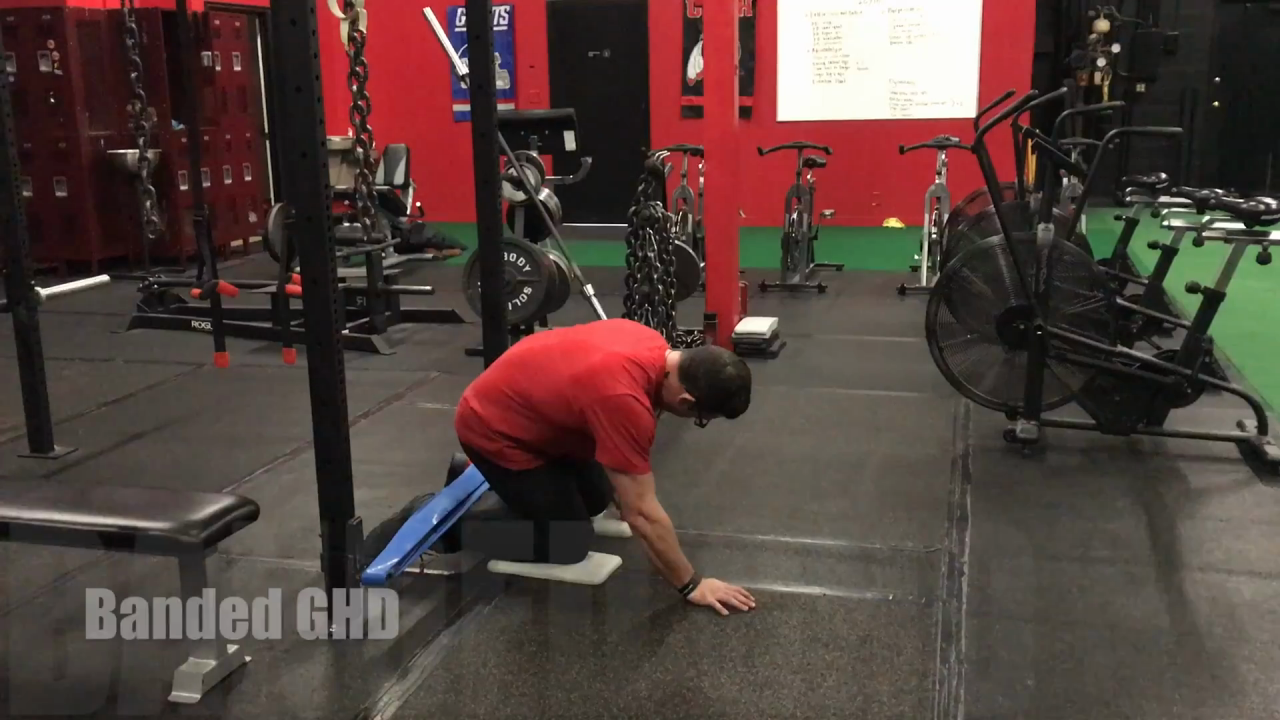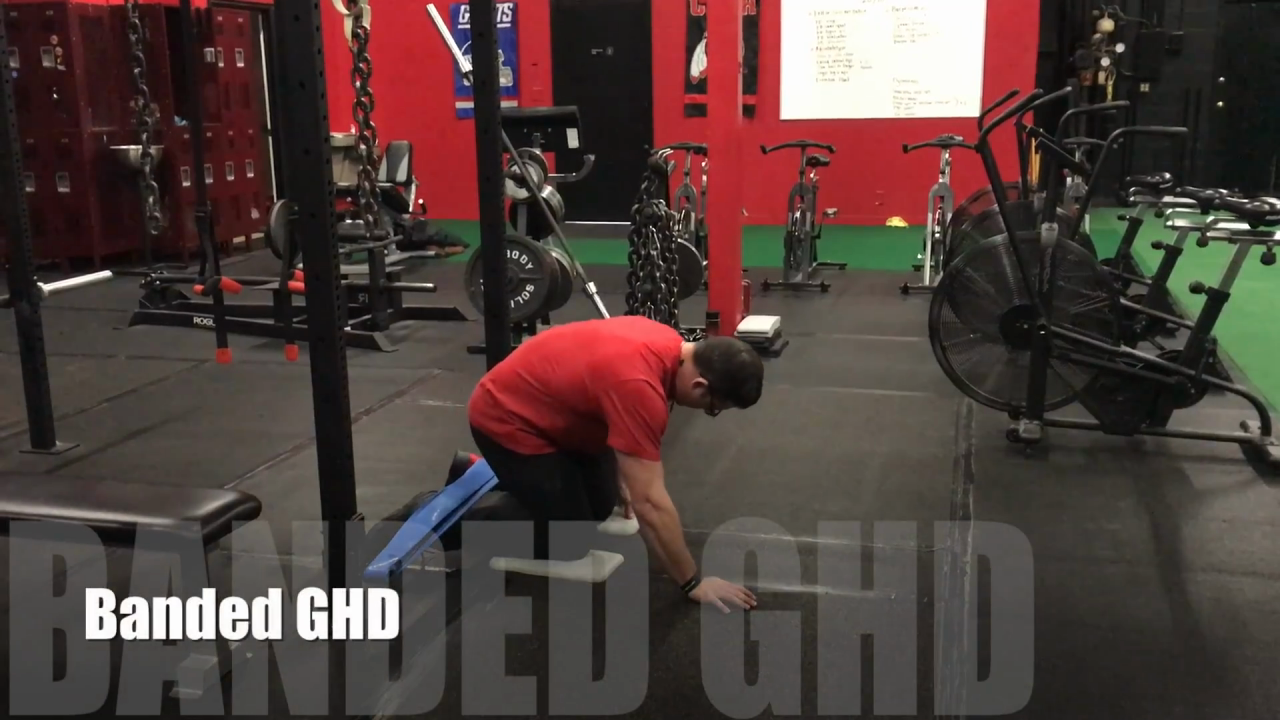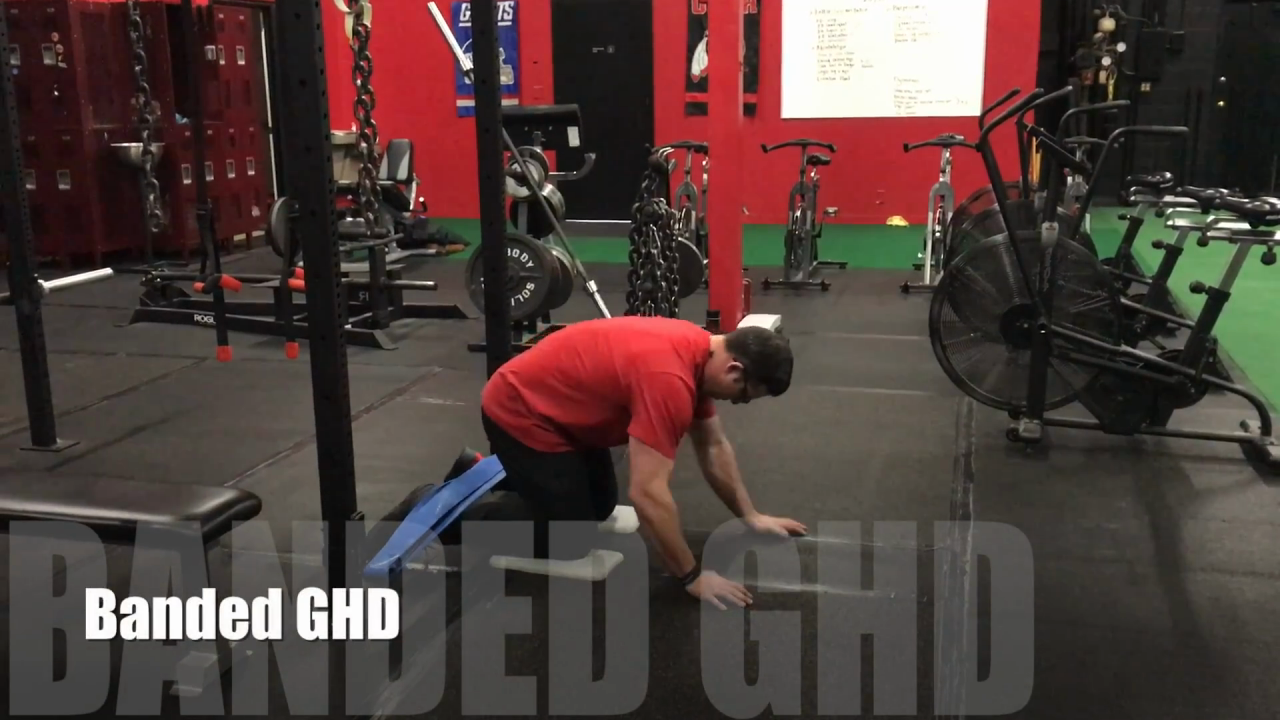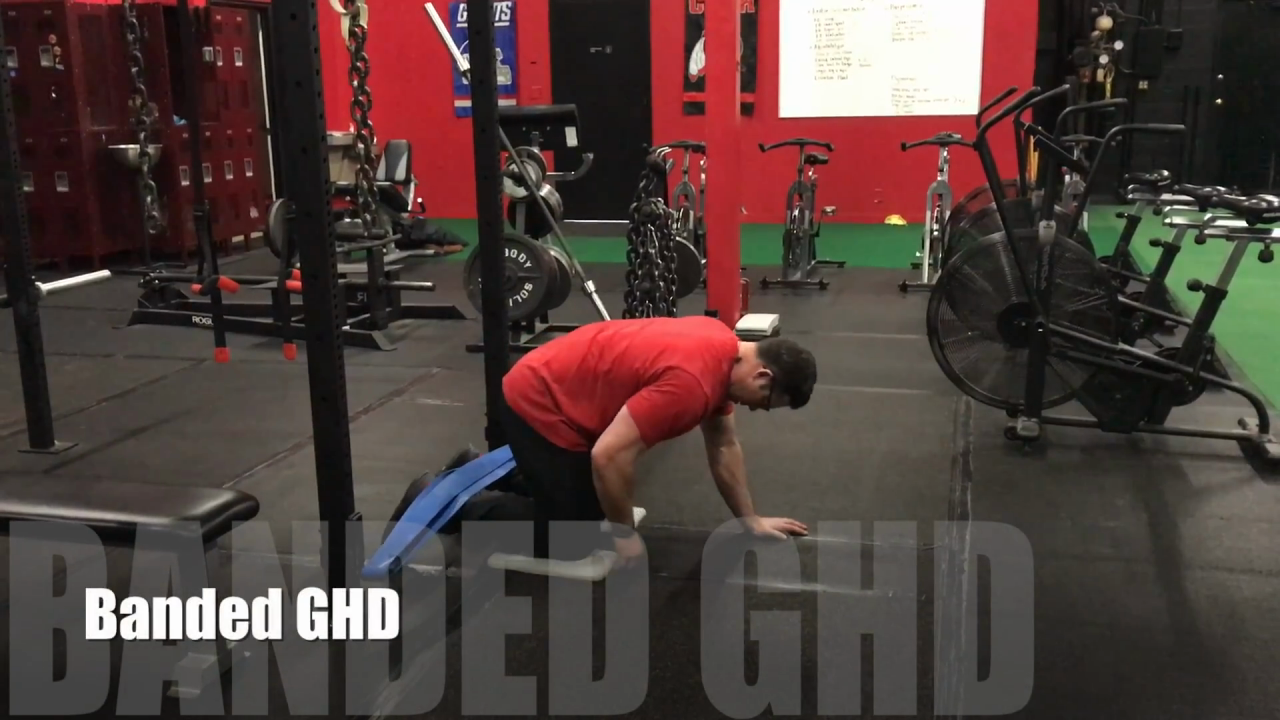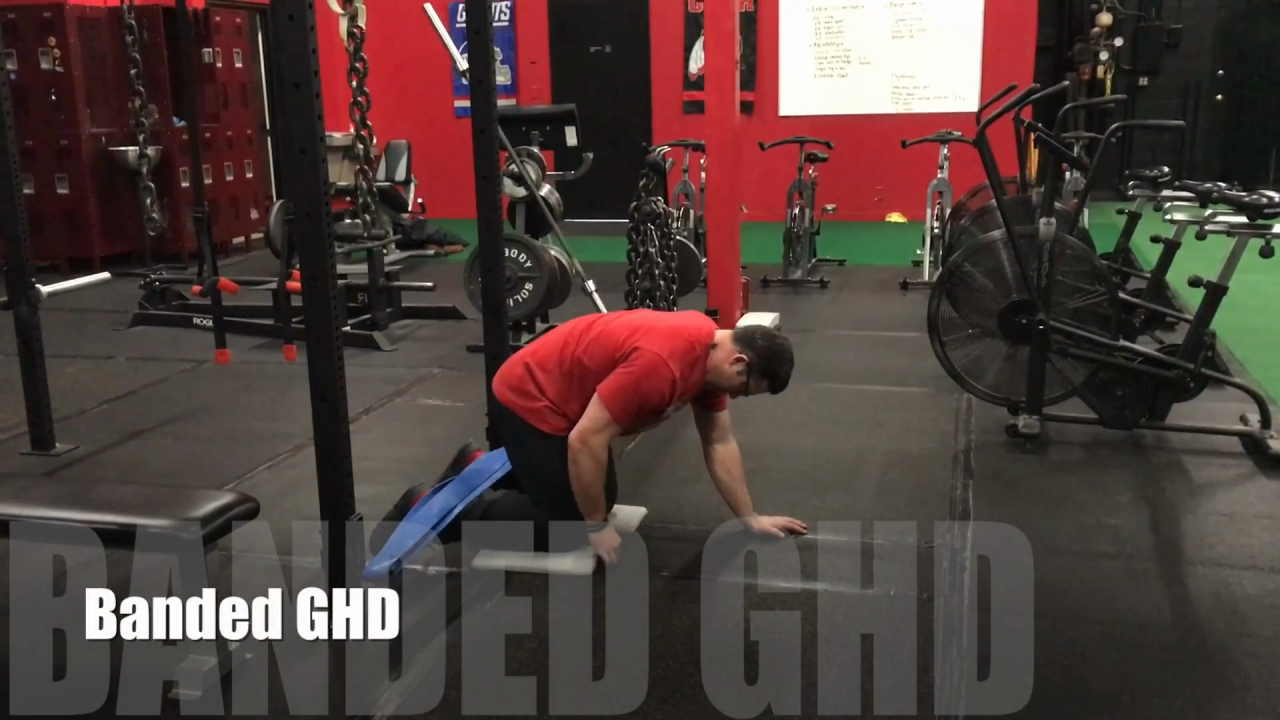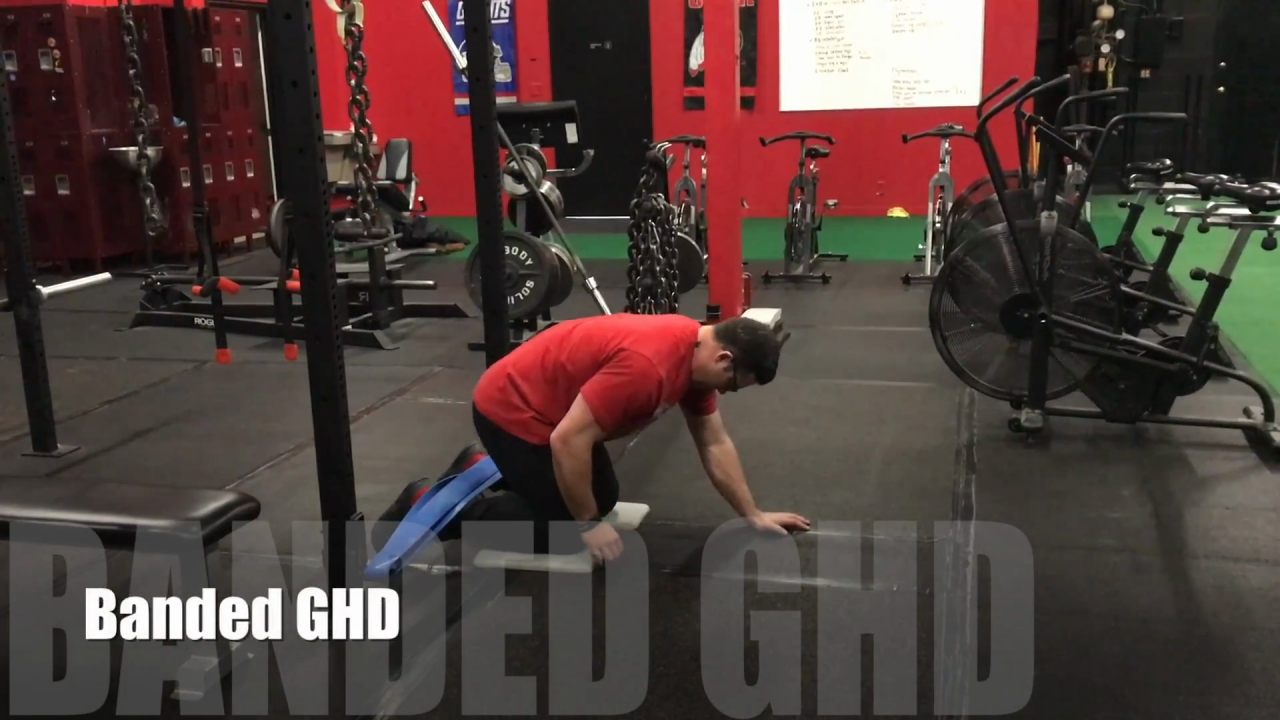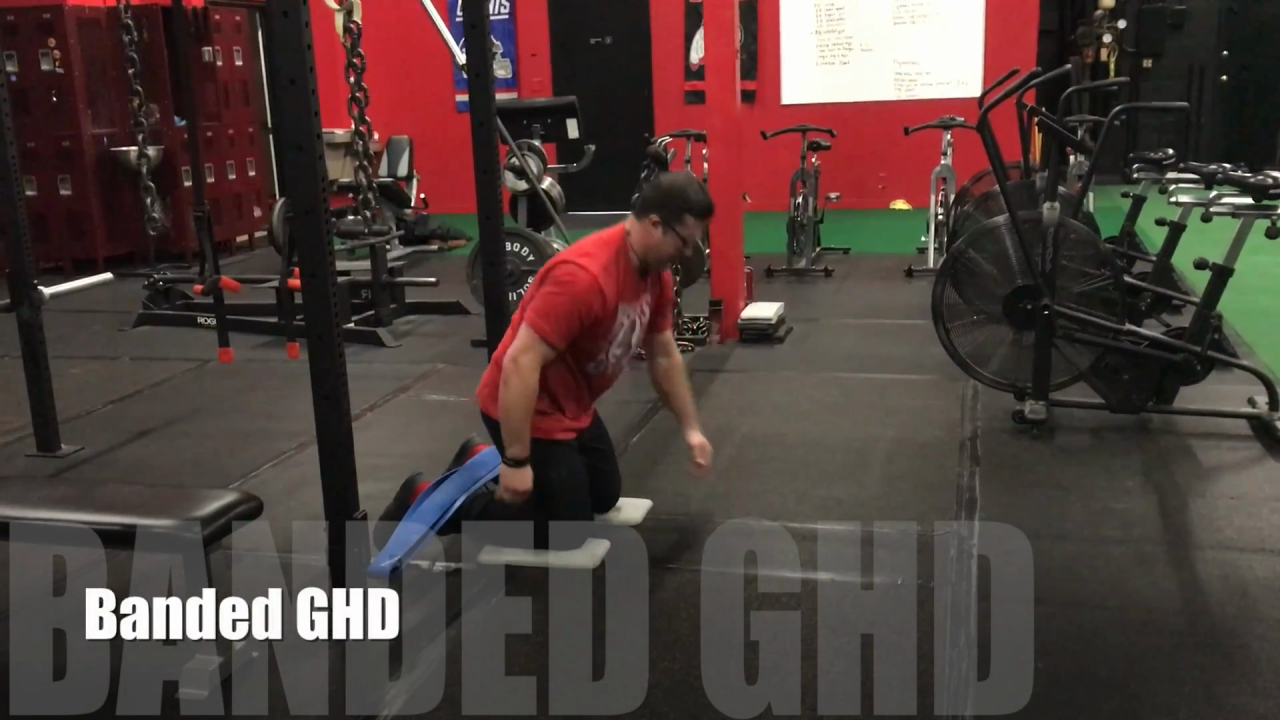
dt=0.4s
person 1, frame 1
left shoulder: (652, 346)
right shoulder: (624, 398)
right elbow: (641, 512)
right wrist: (691, 585)
right hip: (490, 429)
left knee: (593, 502)
right knee: (566, 546)
person 1, frame 2
left shoulder: (668, 346)
right shoulder: (639, 385)
right elbow: (650, 502)
left wrist: (621, 484)
right wrist: (693, 583)
left hip: (544, 408)
right hip: (506, 420)
left knee: (601, 507)
person 1, frame 3
left shoulder: (700, 348)
right shoulder: (669, 380)
left elbow: (714, 445)
right elbow: (648, 494)
left wrist: (751, 515)
right wrist: (693, 577)
left hip: (559, 405)
right hip: (521, 414)
left knee: (601, 507)
person 1, frame 4
left shoulder: (738, 353)
right shoulder: (691, 381)
left elbow: (724, 446)
right elbow: (608, 455)
left wrist: (750, 519)
right wrist: (623, 533)
left hip: (569, 391)
right hip: (537, 401)
left knee: (592, 499)
person 1, frame 5
left shoulder: (713, 351)
right shoulder: (661, 364)
left elbow: (720, 442)
right elbow: (584, 442)
left wrist: (751, 518)
right wrist: (596, 527)
left hip: (568, 395)
right hip: (529, 400)
left knee: (599, 500)
right knee: (566, 526)
person 1, frame 6
left shoulder: (698, 353)
right shoulder: (647, 366)
left elbow: (715, 444)
right elbow: (567, 440)
left wrist: (754, 515)
right wrist: (588, 525)
left hip: (551, 403)
right hip: (511, 410)
left knee: (602, 501)
person 1, frame 7
left shoulder: (655, 271)
right shoulder: (584, 276)
left elbow: (664, 355)
right elbow: (520, 365)
left wrist: (690, 429)
right wrist: (516, 461)
left hip: (572, 408)
right hip: (534, 413)
left knee: (606, 498)
right ankle: (454, 505)
